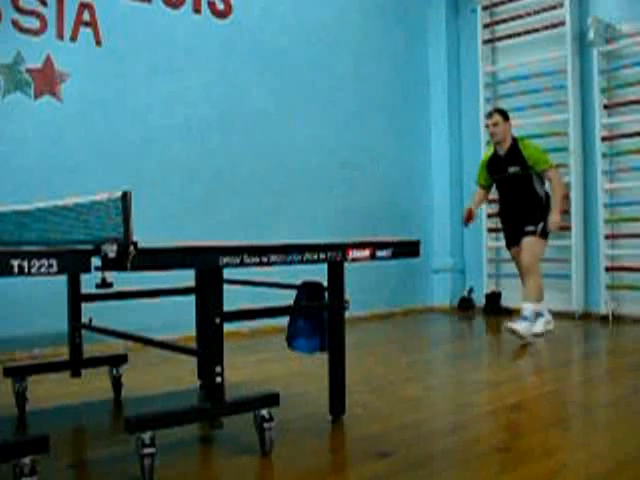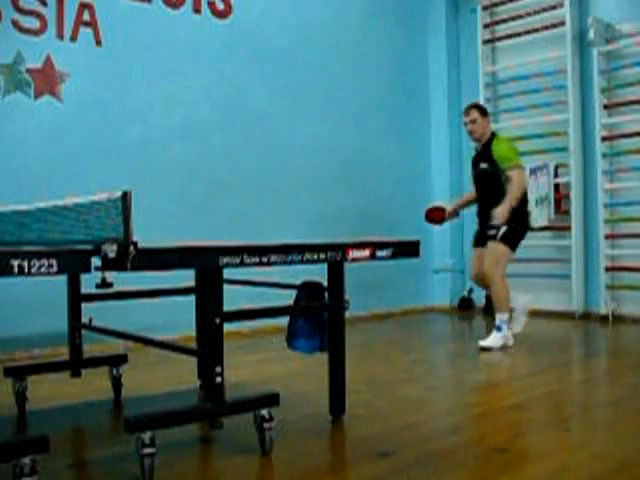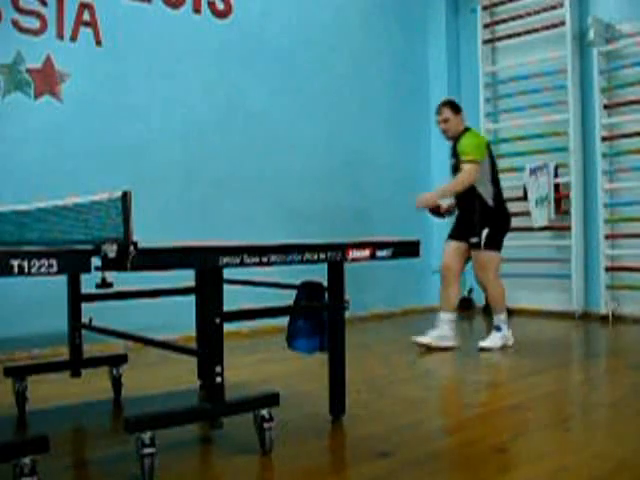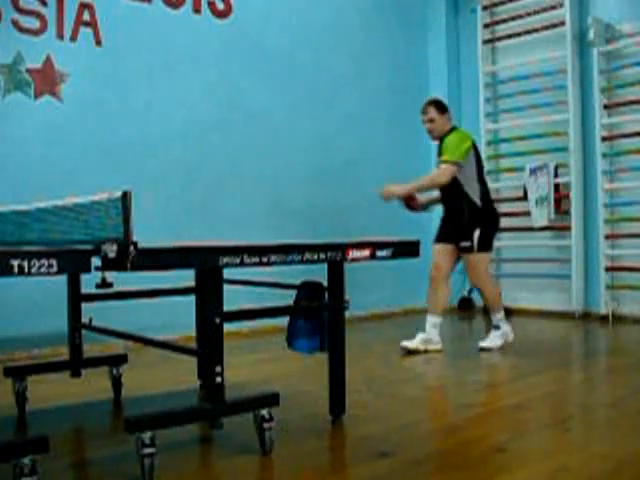
dt=0.3s
person 1, frame 1
left shoulder: (528, 150)
right shoulder: (489, 160)
left elbow: (556, 179)
right elbow: (483, 189)
left wrist: (555, 211)
right wrist: (473, 207)
left hip: (536, 215)
right hip: (511, 220)
left knee: (529, 265)
right knee: (526, 271)
left ankle: (526, 319)
right ankle: (543, 315)
person 1, frame 2
left shoulder: (502, 146)
right shoulder: (477, 154)
left elbow: (519, 180)
left wrist: (506, 207)
right wrist: (456, 206)
left hip: (509, 219)
right hip: (487, 221)
left knee: (491, 270)
right knee: (478, 274)
left ankle: (503, 329)
right ankle: (516, 303)
person 1, frame 3
left shoulder: (471, 140)
right shoulder: (459, 144)
left elbow: (468, 175)
left wrist: (436, 195)
right wrist: (451, 205)
left hip: (488, 217)
right hip: (468, 217)
left knee: (485, 275)
right knee: (448, 269)
left ankle: (502, 330)
right ankle: (444, 331)
person 1, frame 4
left shoulder: (457, 139)
right shoulder: (446, 144)
left elbow: (443, 177)
left wrist: (405, 189)
right wrist: (428, 201)
left hip: (476, 218)
right hip: (454, 218)
left knee: (479, 276)
right knee: (438, 272)
left ankle: (501, 328)
right ankle: (431, 335)
